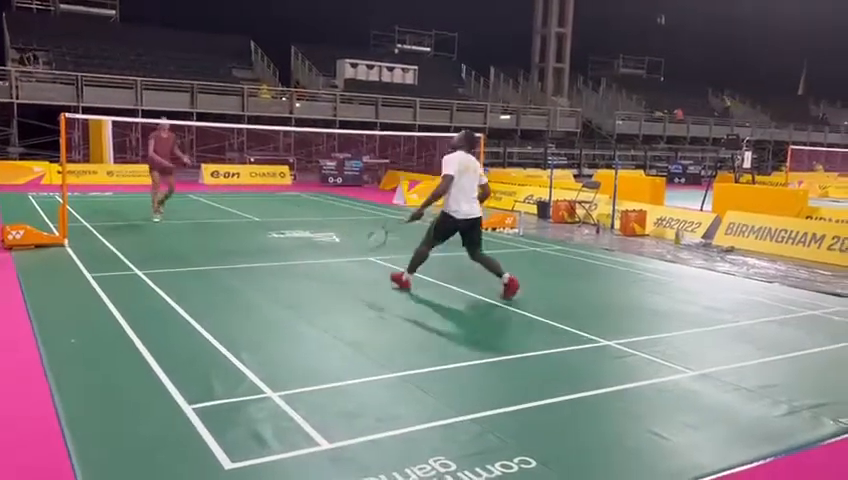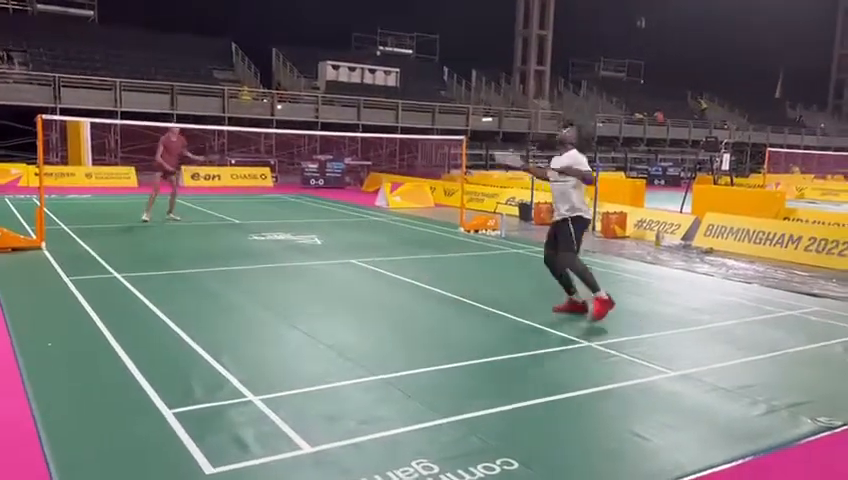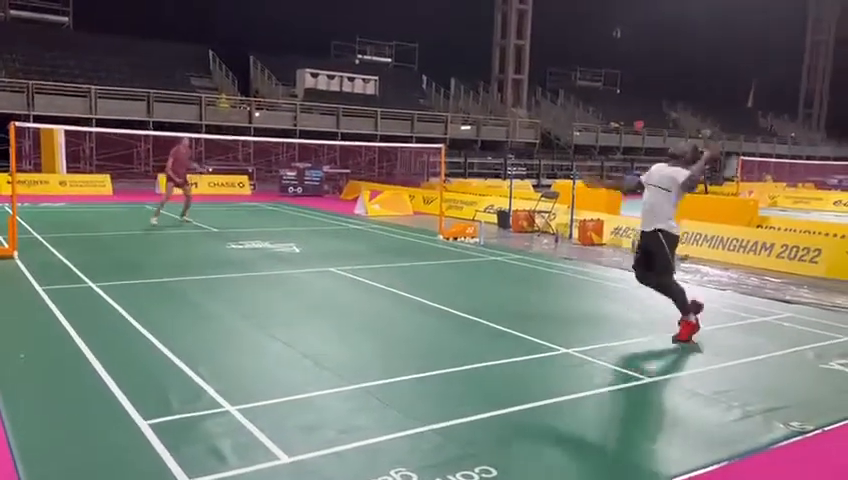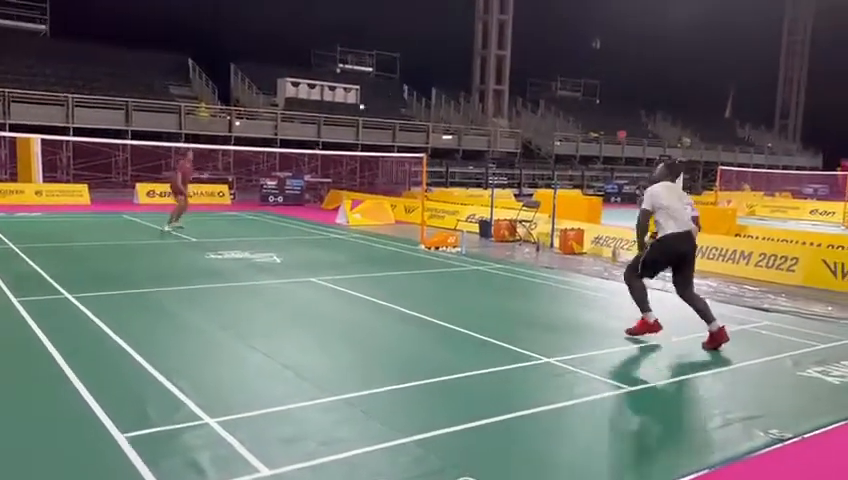
dt=0.5s
person 1, frame 1
left shoulder: (450, 159)
right shoulder: (475, 163)
left elbow: (444, 186)
right elbow: (486, 191)
left wrist: (421, 208)
left hip: (454, 213)
right hip: (473, 215)
left knee: (428, 243)
right knee: (476, 253)
left ankle: (406, 278)
right ankle: (507, 279)
person 1, frame 2
left shoulder: (574, 158)
right shoulder: (556, 159)
left elbow: (590, 180)
right elbow: (550, 176)
left wrist: (572, 171)
right wrist: (526, 168)
left hip: (574, 216)
right hip: (562, 217)
left knee: (568, 259)
right knee: (550, 259)
left ankle: (602, 299)
right ankle: (575, 300)
person 1, frame 3
left shoulder: (682, 174)
right shoulder: (657, 169)
left elbow: (688, 185)
right elbow: (633, 184)
left wrist: (704, 159)
right wrist: (603, 183)
left hip: (663, 232)
right hip: (649, 231)
left knee: (664, 279)
right knee: (643, 276)
left ankle: (689, 319)
right ankle: (688, 305)
person 1, frame 4
left shoulder: (653, 190)
right shoulder: (684, 196)
left elbow: (643, 221)
right elbow: (696, 225)
left wrist: (641, 243)
left hip: (669, 240)
right hip: (688, 242)
left knee: (632, 274)
right knee: (686, 291)
left ankle: (649, 320)
right ankle: (716, 330)
